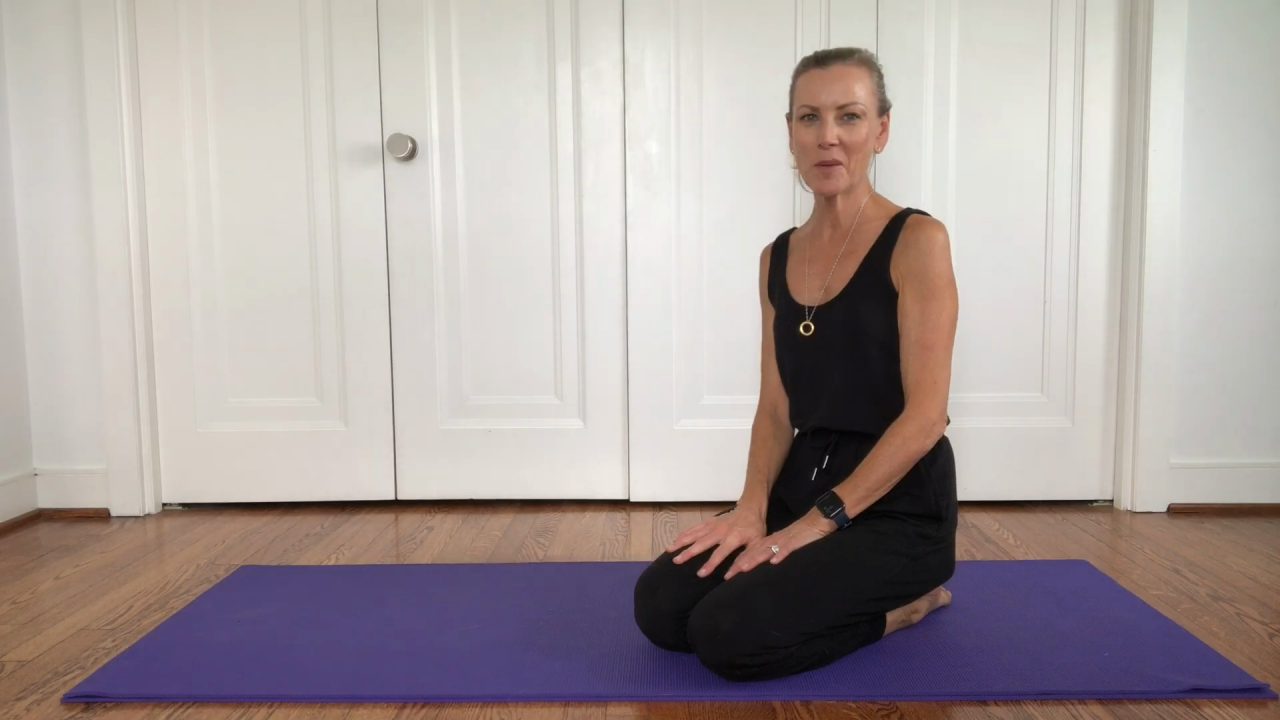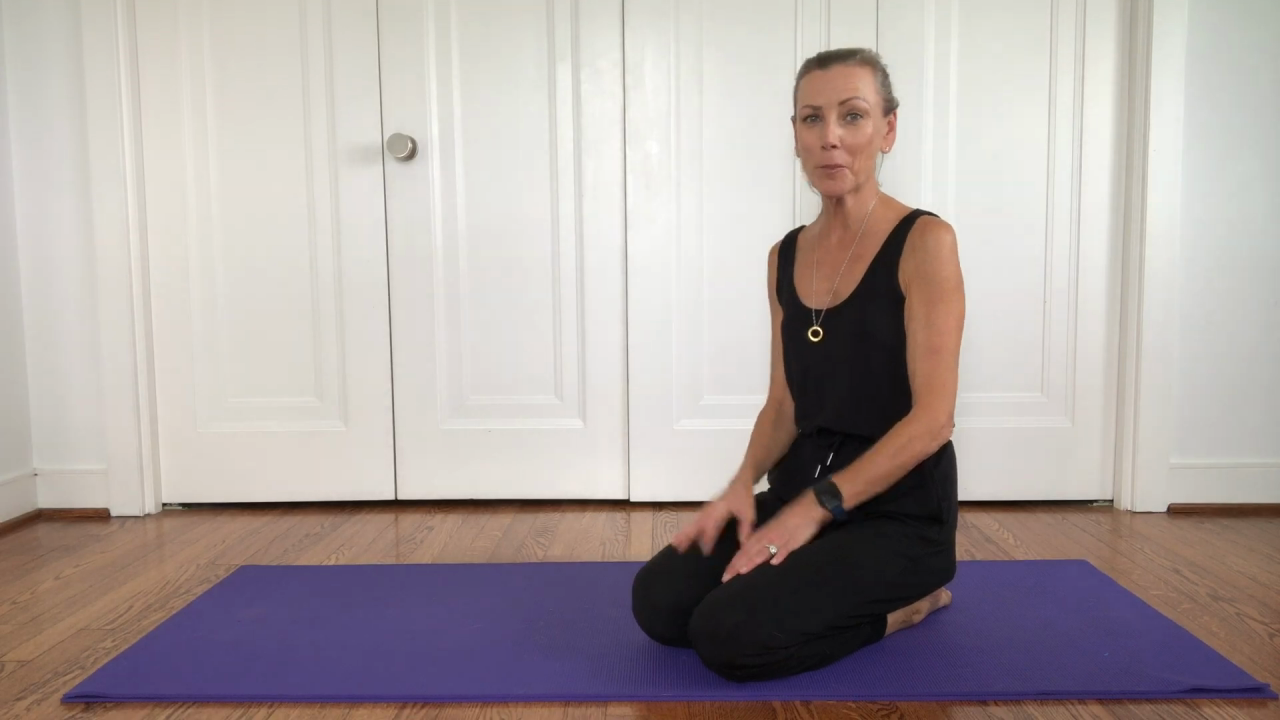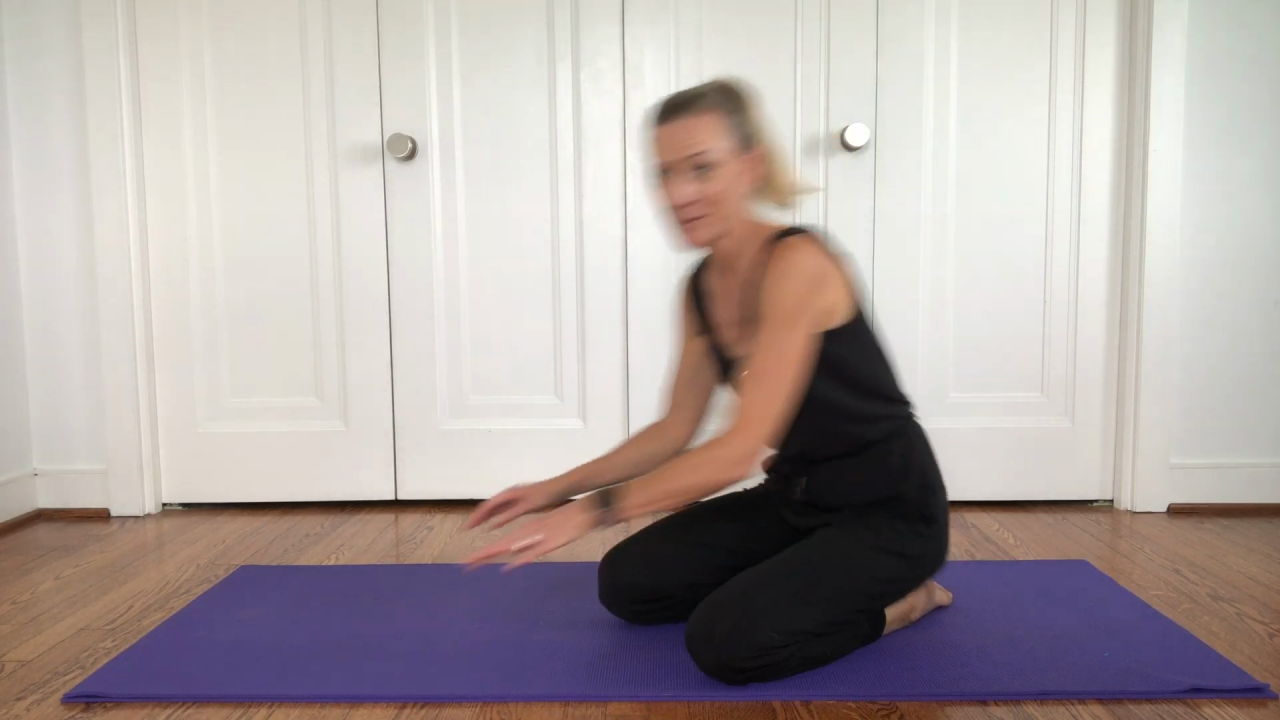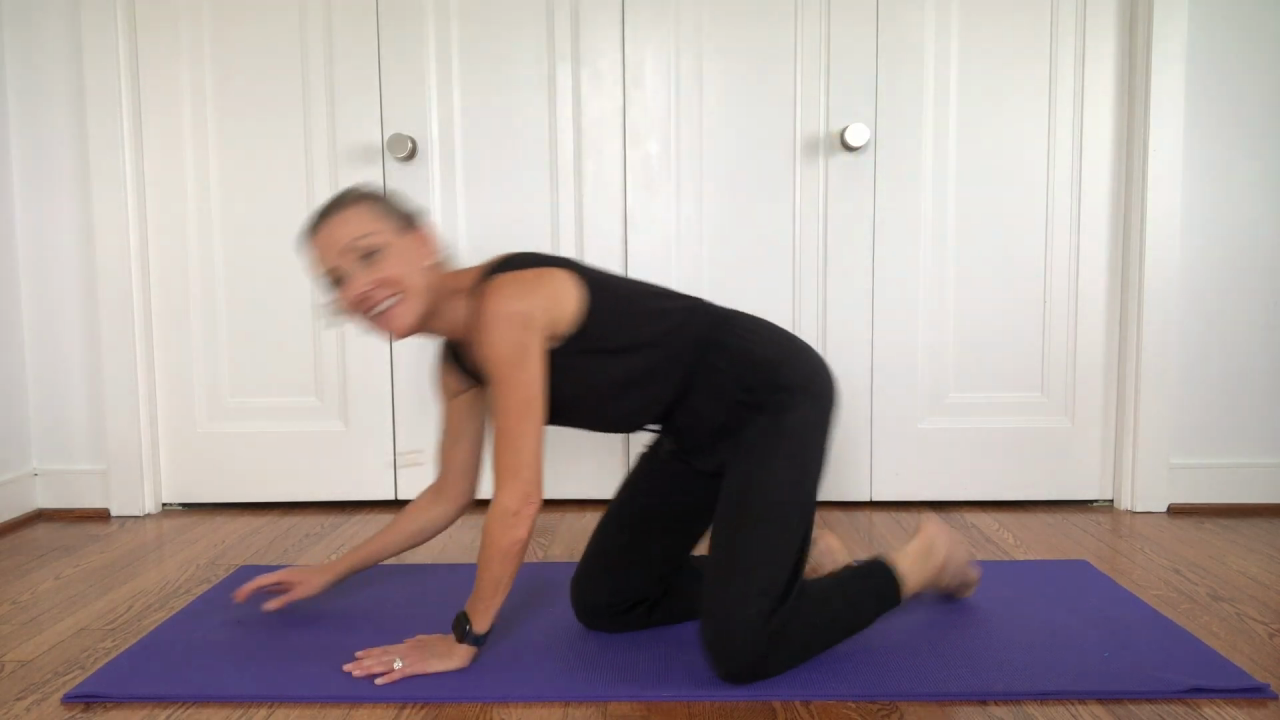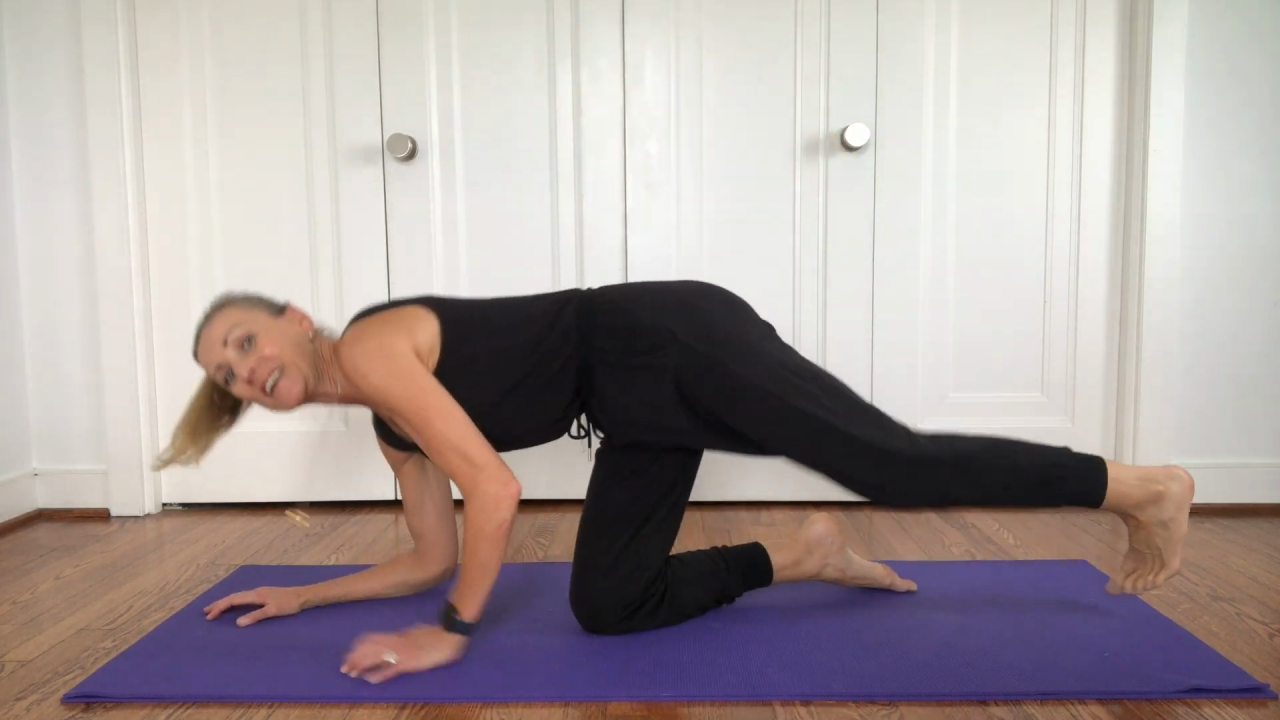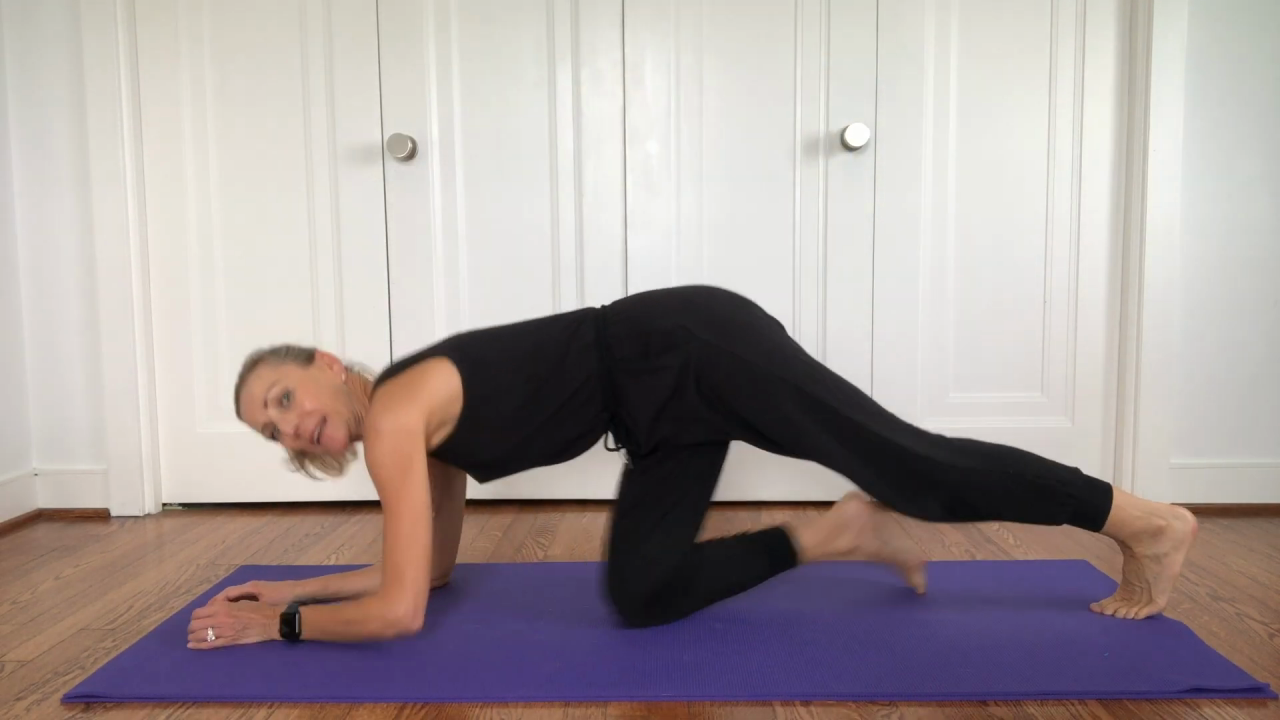
dt=0.4s
person 1, frame 1
left shoulder: (916, 240)
right shoulder: (777, 258)
left elbow: (925, 415)
right elbow: (776, 407)
left wrist: (821, 521)
right wrist: (752, 507)
left hip: (895, 506)
right hip: (803, 485)
left knee: (727, 634)
right knee: (661, 609)
left ankle: (902, 601)
right ankle: (842, 590)
person 1, frame 2
left shoulder: (925, 243)
right shoulder: (786, 256)
left elbow: (930, 420)
right elbow: (785, 404)
left wrist: (815, 511)
right wrist: (741, 492)
left hip: (900, 510)
right hip: (809, 489)
left knee: (729, 635)
right knee: (659, 604)
left ankle: (902, 603)
right ankle: (836, 584)
person 1, frame 3
left shoulder: (798, 266)
right shoulder: (700, 289)
left elbow: (744, 446)
right elbow: (675, 429)
left wrist: (598, 509)
right wrist: (556, 488)
left hip: (889, 508)
right hip: (800, 496)
left knee: (726, 643)
right knee: (630, 586)
left ankle: (893, 601)
right ankle: (828, 574)
person 1, frame 4
left shoulder: (504, 308)
right shoulder: (459, 356)
left elbow: (518, 502)
right elbow: (444, 499)
left wrist: (466, 639)
right wrist: (330, 573)
left hip: (772, 394)
right hip: (697, 416)
left knee: (743, 647)
right knee: (603, 602)
left ankle: (912, 567)
right ankle: (796, 557)
person 1, frame 5
left shoulder: (372, 352)
right shoulder: (393, 422)
left elbow: (498, 493)
right elbow: (434, 555)
left wrist: (453, 631)
right wrist: (303, 595)
left hip: (672, 342)
right hip: (642, 403)
left knee: (894, 464)
right knee: (607, 607)
left ankle: (1138, 487)
right ankle: (798, 555)
person 1, frame 6
left shoulder: (396, 415)
right shoulder: (415, 422)
left elbow: (400, 610)
right elbow: (428, 566)
left wrist: (279, 625)
right wrist: (298, 587)
left hip: (690, 346)
right hip: (673, 387)
left knee: (902, 464)
right knee: (641, 597)
left ankle: (1143, 521)
right ankle: (831, 533)
